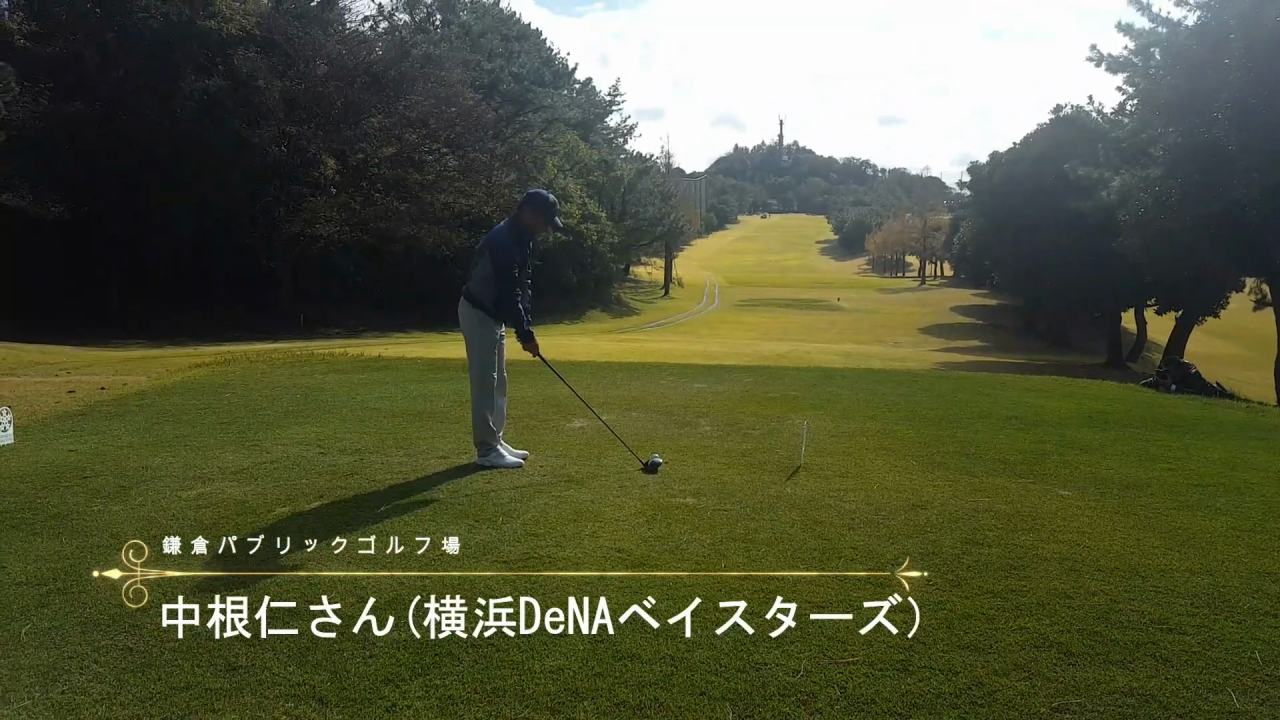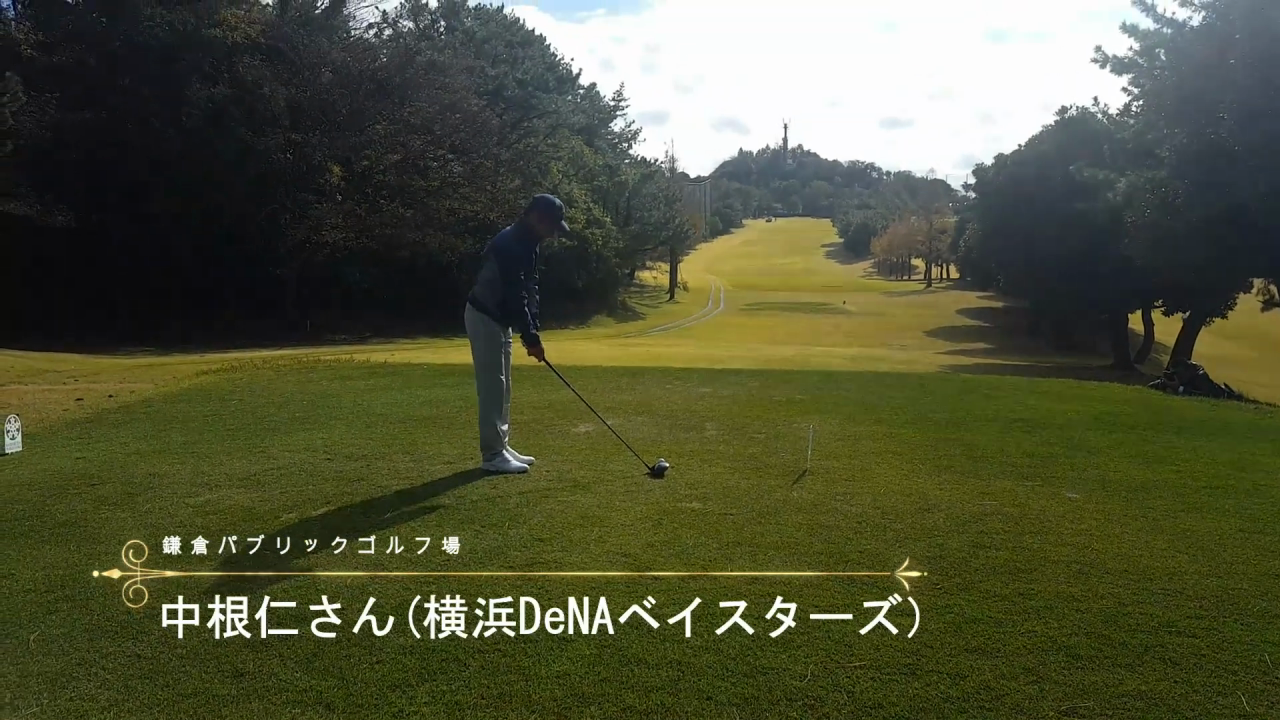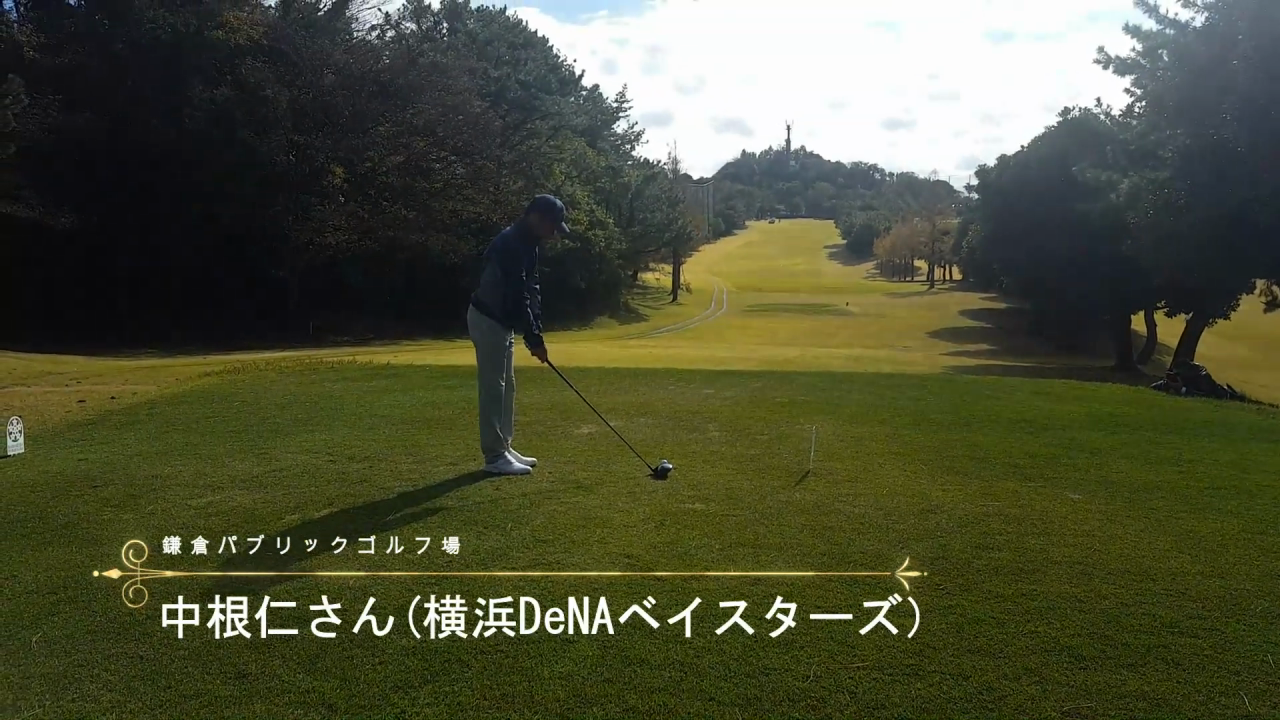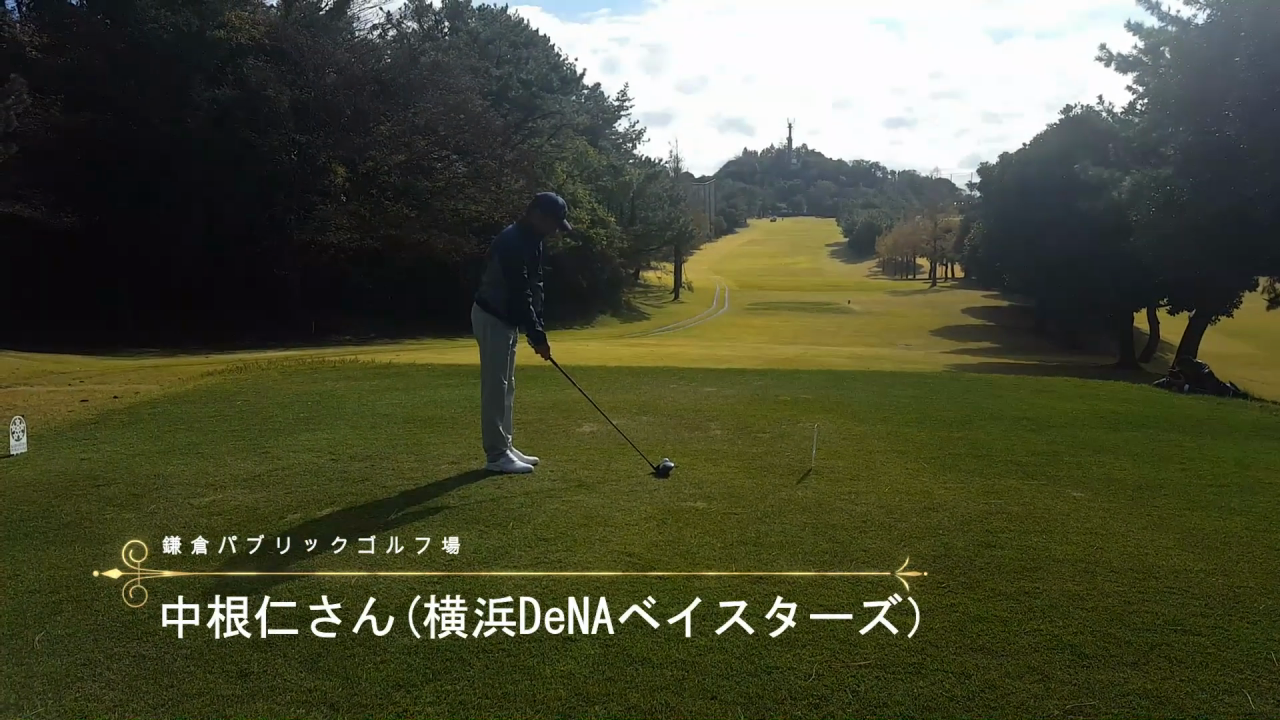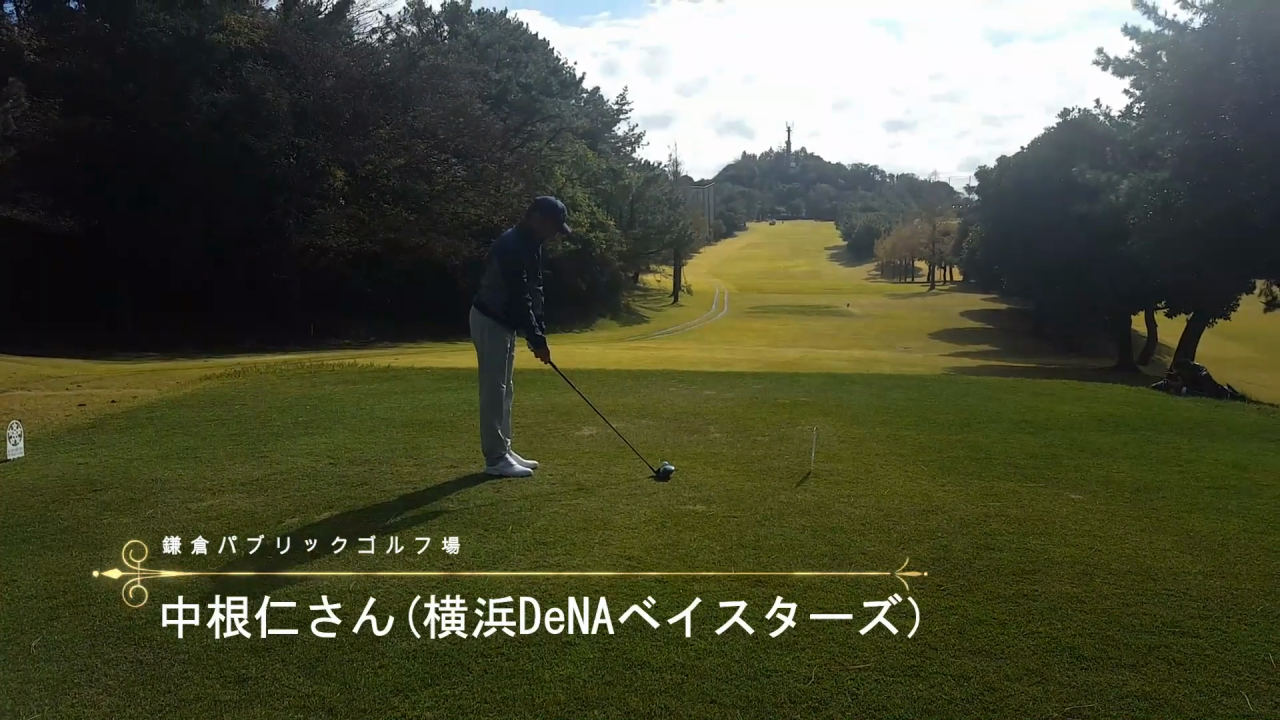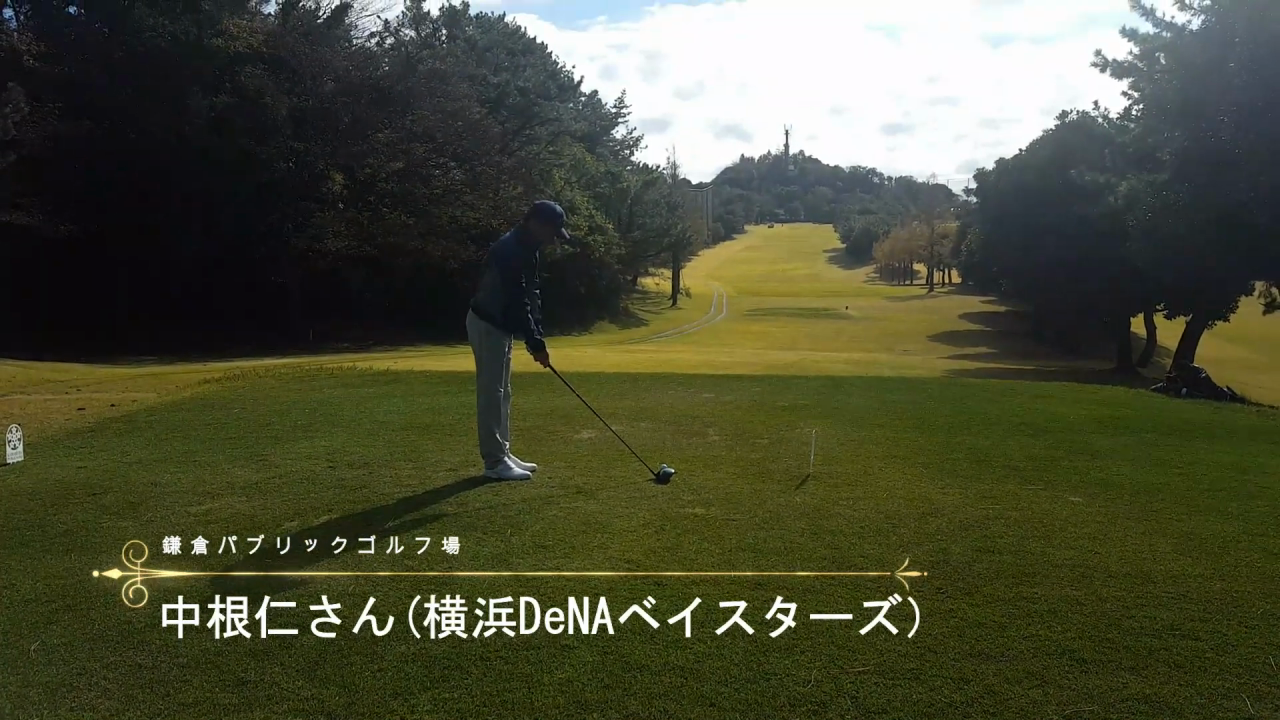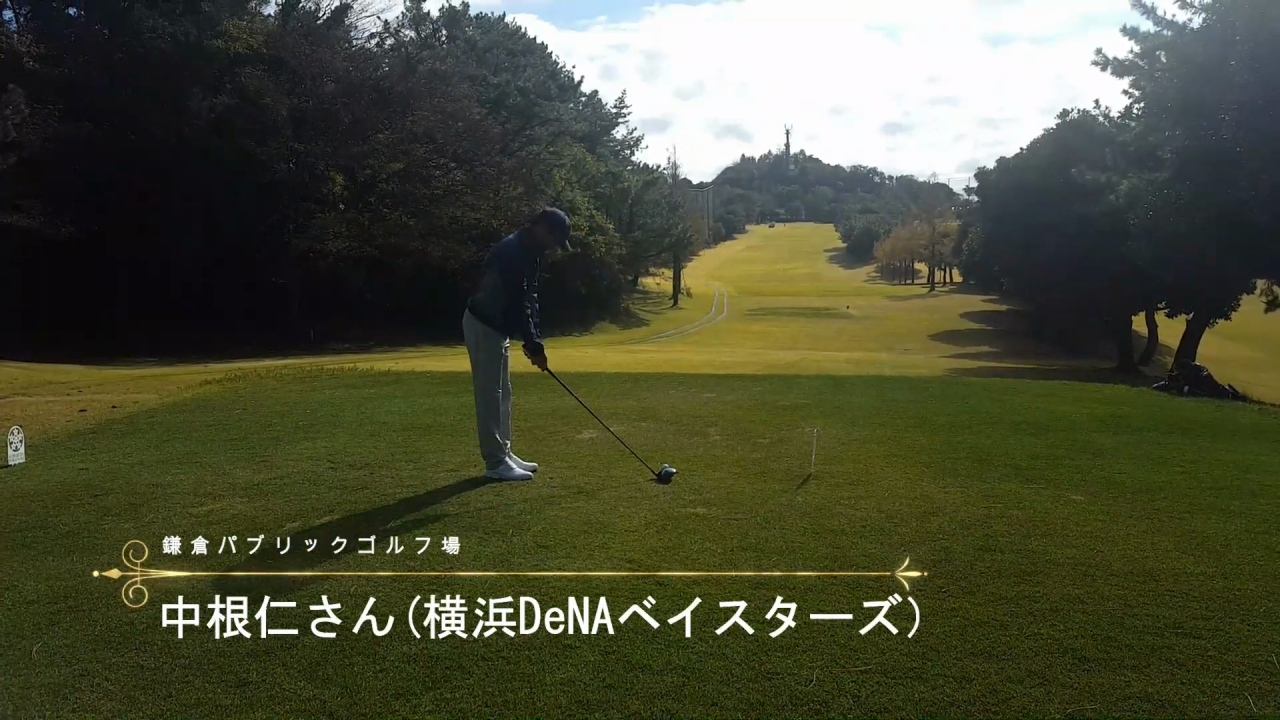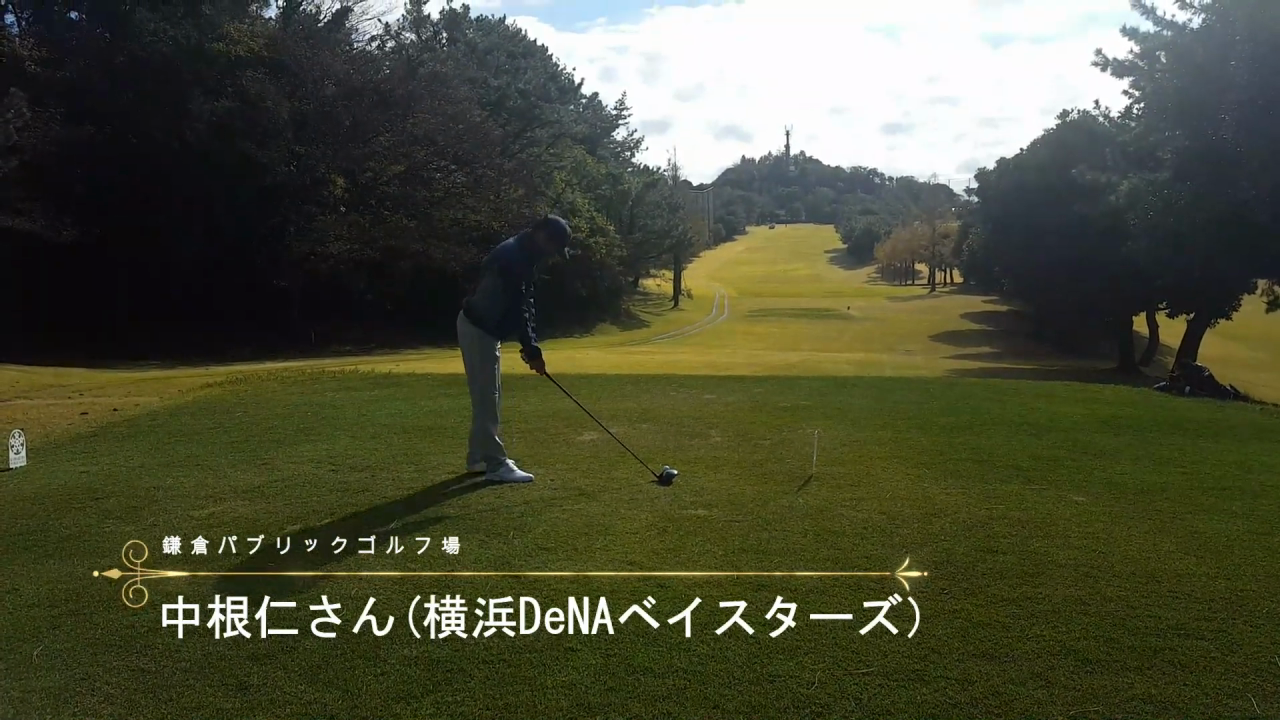
dt=0.4s
person 1, frame 1
left shoulder: (521, 239)
right shoulder: (502, 240)
left elbow: (521, 285)
right elbow: (508, 291)
left wrist: (526, 326)
right wrist: (525, 333)
left hip: (493, 313)
right hip: (478, 312)
left knee: (497, 380)
right knee: (485, 381)
left ankle: (495, 441)
right ankle: (487, 449)
person 1, frame 2
left shoulder: (528, 243)
right shoulder: (509, 244)
left elbow: (530, 289)
right elbow: (515, 295)
left wrist: (533, 332)
right wrist: (531, 337)
left hip: (499, 319)
right hip: (484, 317)
left knee: (501, 385)
right knee: (492, 385)
left ankle: (501, 446)
right ankle: (492, 453)
person 1, frame 3
left shoulder: (527, 243)
right shoulder: (510, 244)
left elbow: (531, 289)
right elbow: (517, 296)
left wrist: (536, 332)
right wrist: (533, 338)
left hip: (502, 321)
right hip: (488, 319)
left knee: (505, 387)
right knee: (493, 387)
left ankle: (504, 448)
right ankle: (494, 456)
person 1, frame 4
left shoulder: (532, 241)
right shoulder: (512, 242)
left elbow: (534, 287)
right elbow: (519, 294)
left wrist: (538, 329)
right wrist: (536, 334)
left hip: (506, 319)
right hip: (492, 318)
left knee: (505, 385)
right knee: (495, 385)
left ankle: (505, 447)
right ankle: (496, 455)
person 1, frame 5
left shoulder: (531, 245)
right shoulder: (511, 245)
left elbow: (534, 291)
right elbow: (518, 297)
left wrist: (539, 332)
right wrist: (536, 338)
left hip: (503, 322)
right hip: (490, 321)
left knee: (503, 389)
right knee: (494, 389)
left ankle: (504, 451)
right ankle: (496, 459)
person 1, frame 6
left shoulder: (528, 249)
right shoulder: (509, 250)
left elbow: (531, 295)
right elbow: (517, 301)
left wrist: (537, 336)
right wrist: (535, 342)
left hip: (501, 326)
right hip: (487, 325)
left knee: (501, 393)
right knee: (491, 393)
left ankle: (503, 454)
right ankle: (495, 462)
person 1, frame 7
left shoulder: (528, 252)
right shoulder: (512, 252)
left elbow: (529, 299)
right elbow: (518, 304)
left wrist: (534, 340)
right wrist: (534, 344)
left hip: (496, 327)
right hip: (484, 326)
left knee: (501, 394)
right knee: (490, 394)
left ankle: (503, 453)
right ankle: (496, 462)
person 1, frame 8
left shoulder: (524, 256)
right shoulder: (512, 256)
left elbow: (525, 303)
right elbow: (516, 308)
left wrist: (529, 345)
right wrist: (532, 348)
left hip: (486, 328)
right hip: (477, 328)
left knee: (487, 395)
right knee: (486, 396)
left ankle: (479, 457)
right ankle: (495, 464)
